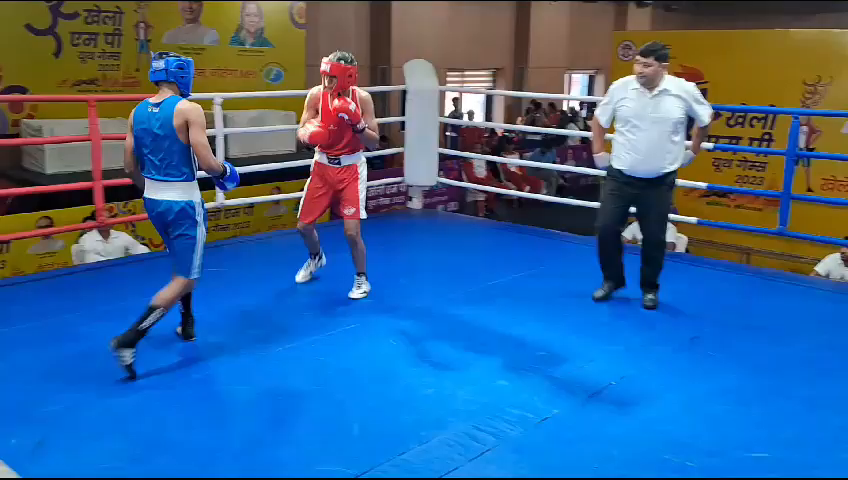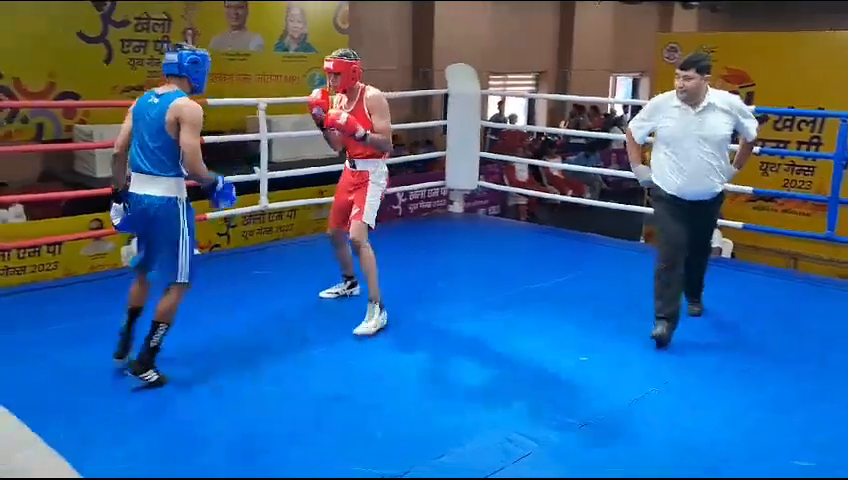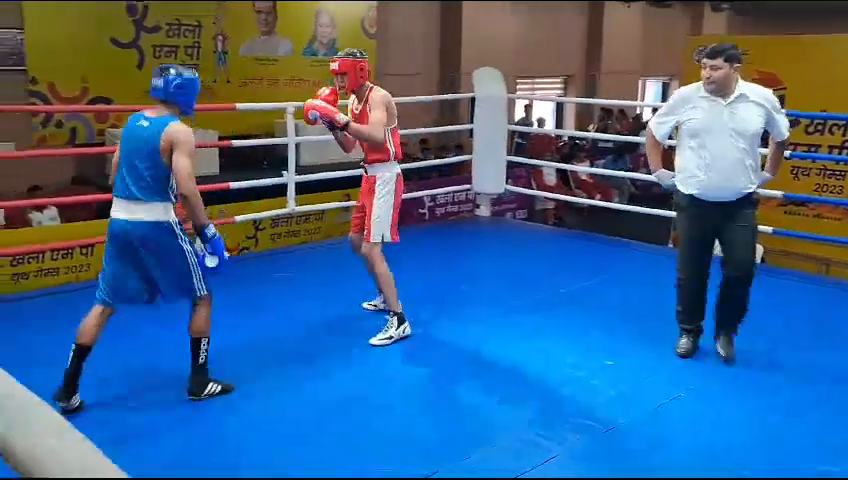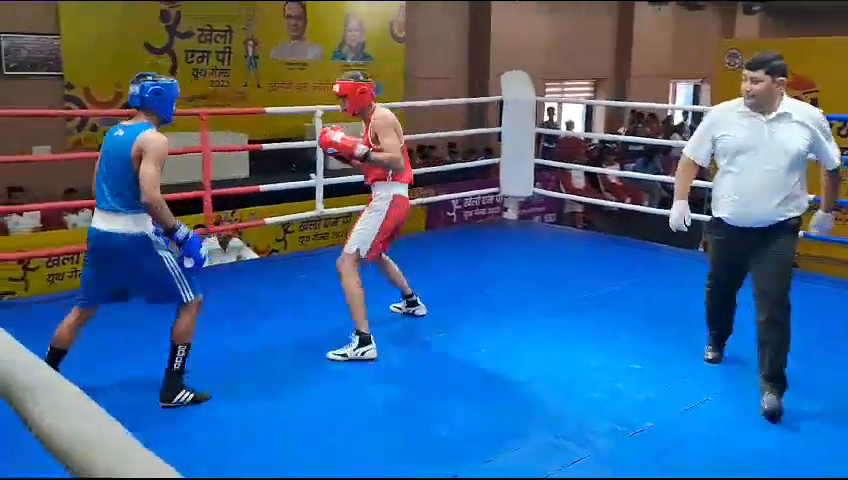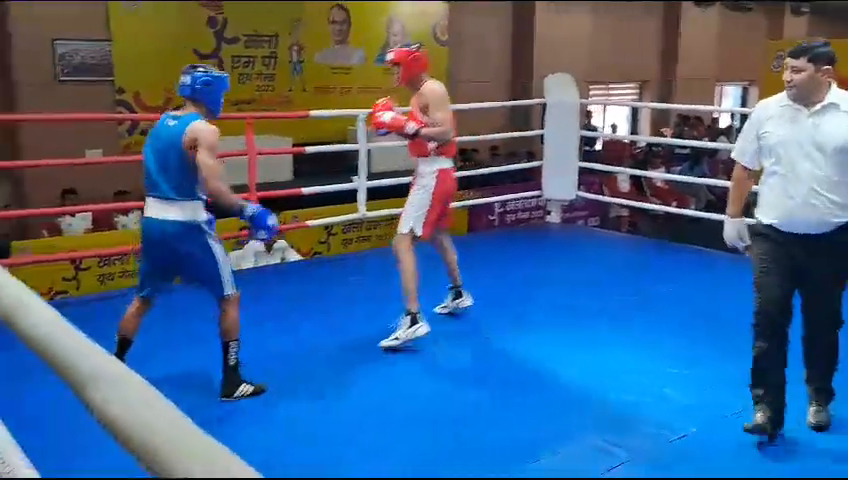
dt=0.3s
person 1, frame 1
left shoulder: (138, 113)
right shoulder: (189, 110)
left elbow: (132, 167)
right elbow: (206, 162)
right wrist: (226, 171)
left hip: (155, 200)
right hip: (184, 202)
left knee: (186, 260)
right knee: (184, 278)
left ankle: (187, 325)
right ankle: (127, 341)
person 1, frame 2
left shoulder: (141, 102)
right shoulder: (188, 108)
left elbow: (119, 153)
right elbow: (193, 166)
left wrist: (120, 195)
right wrist: (217, 184)
left hip: (140, 195)
right hip: (168, 199)
left knee: (142, 272)
right knee: (177, 283)
left ankle: (125, 346)
right ankle: (144, 362)
person 1, frame 3
left shoulder: (131, 123)
right shoulder: (179, 132)
left elbow: (116, 179)
right elbow: (186, 190)
right wrist: (209, 232)
left hip: (120, 221)
right hip: (156, 225)
left knee: (104, 305)
right knee: (200, 298)
left ankle: (68, 387)
right ankle: (200, 380)
person 1, frame 4
left shoulder: (113, 133)
right shoulder: (153, 140)
left elbow: (100, 184)
right elbow: (150, 198)
right wrist: (181, 233)
left hip: (101, 232)
right hip: (134, 235)
left knee: (83, 309)
right knee: (190, 302)
right ankle: (172, 387)
person 1, frame 5
left shoulder: (161, 124)
right shoulder: (202, 131)
right elbow: (214, 188)
right wrist: (252, 212)
left hip: (153, 221)
right hip: (187, 224)
left knee: (143, 300)
right knee: (228, 298)
right ankle: (232, 381)
person 2, frame 1
left shoulder: (685, 91)
right shoulder: (620, 88)
left elbow: (705, 120)
right elbow: (598, 121)
left wrist: (691, 152)
right wrist: (599, 152)
left hip: (660, 180)
right hip: (621, 176)
left knee: (654, 238)
right knee: (608, 229)
left ankle: (649, 289)
right ankle: (612, 280)
person 2, frame 2
left shoulder: (730, 105)
right shoulder: (660, 105)
left elbow: (751, 135)
right elbow: (633, 134)
left wrist: (735, 167)
right wrist: (637, 167)
left hip: (708, 199)
right hip: (669, 198)
left knee: (699, 254)
right knee: (669, 259)
left ankle: (693, 295)
right ankle: (664, 322)
person 2, frame 3
left shoulder: (762, 99)
right shoulder: (685, 98)
left elbow: (781, 137)
right elbow: (654, 133)
left wrist: (769, 173)
right wrist: (657, 171)
left hip: (740, 203)
right hip: (693, 201)
left knee: (740, 269)
right knee: (691, 270)
left ankle: (726, 331)
right ankle: (688, 332)
person 2, frame 4
left shoulder: (809, 118)
right shoulder: (722, 114)
left elbow: (832, 167)
right elbow: (691, 159)
left wrist: (827, 212)
right wrist: (680, 201)
left hip: (778, 231)
right hip: (727, 226)
left knee: (773, 306)
right knee: (719, 291)
left ankle: (772, 384)
right ankle: (716, 339)
person 2, frame 5
right shoulder: (768, 111)
right elbow: (746, 167)
right wrist: (734, 216)
right hip: (774, 235)
right knee: (769, 319)
right ankle: (767, 406)
person 3, frame 1
left shoulder: (362, 99)
right shoulder: (315, 95)
left elbow: (374, 142)
right elbow: (303, 131)
left wrist: (356, 124)
right wrist: (307, 136)
left hip: (352, 167)
right hip: (323, 165)
left knee: (351, 230)
right knee: (304, 224)
left ankle: (361, 277)
right ankle: (315, 257)
person 3, frame 2
left shoulder: (373, 97)
right shoulder: (337, 99)
left elbow: (386, 145)
right elbow: (337, 145)
left wrist: (356, 131)
right wrist: (322, 122)
left hip: (372, 174)
right hip: (350, 171)
left knee: (357, 237)
right knee: (335, 233)
left ankle: (377, 307)
right ankle: (349, 283)
person 3, frame 3
left shoulder: (378, 97)
right shoulder: (354, 101)
left elbow: (377, 138)
right elbow: (348, 146)
left wrist: (338, 119)
right wrist: (329, 118)
left hip: (385, 178)
right hip: (372, 177)
left knee: (369, 249)
right knee: (362, 242)
left ankle: (399, 321)
right ankle: (388, 300)
person 3, frame 4
left shoulder: (382, 118)
right shoulder: (367, 121)
left elbow: (396, 163)
left wrist: (357, 150)
right wrist: (343, 152)
left hip: (387, 199)
right hip: (388, 198)
left knee: (346, 264)
right knee: (375, 254)
left ankle: (363, 341)
right ankle: (412, 302)
person 3, frame 5
left shoulder: (432, 90)
right shoulder: (420, 93)
left elbow: (447, 134)
left wrist: (406, 128)
right wrist: (394, 122)
left hip: (433, 174)
right hip: (437, 172)
left knee: (401, 242)
right knee: (438, 234)
left ankle: (412, 320)
right ankle: (458, 293)
